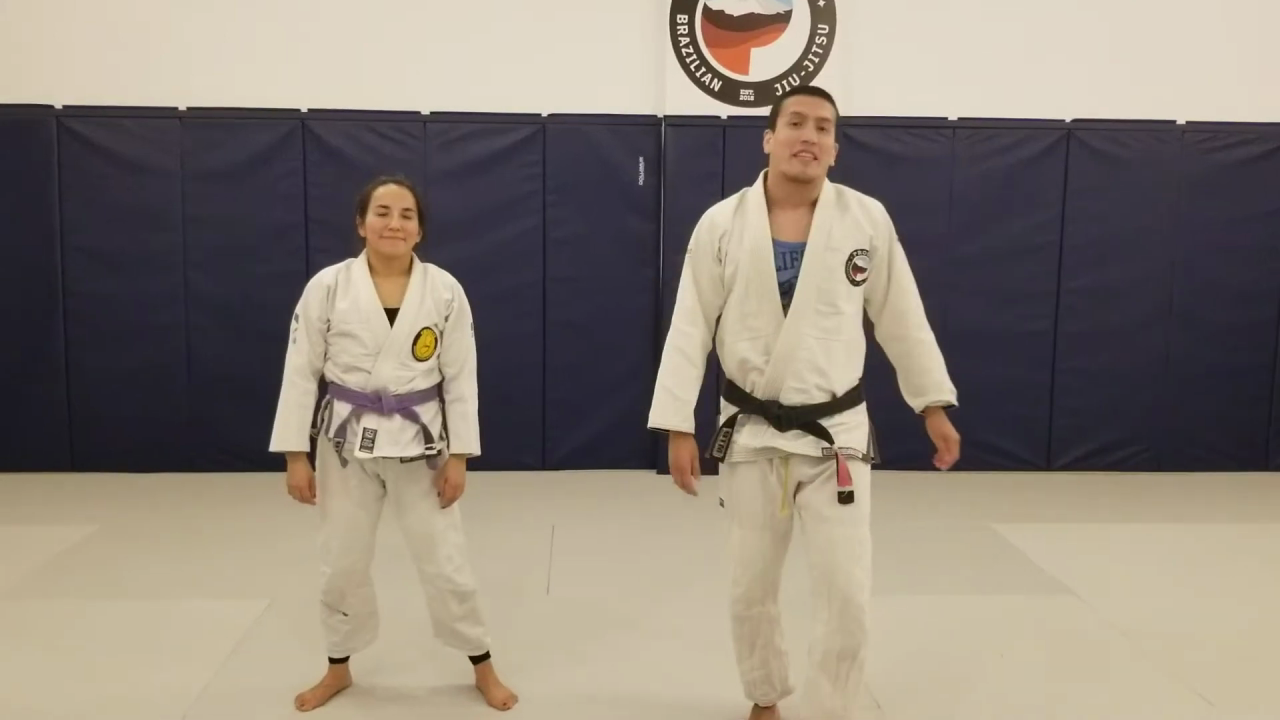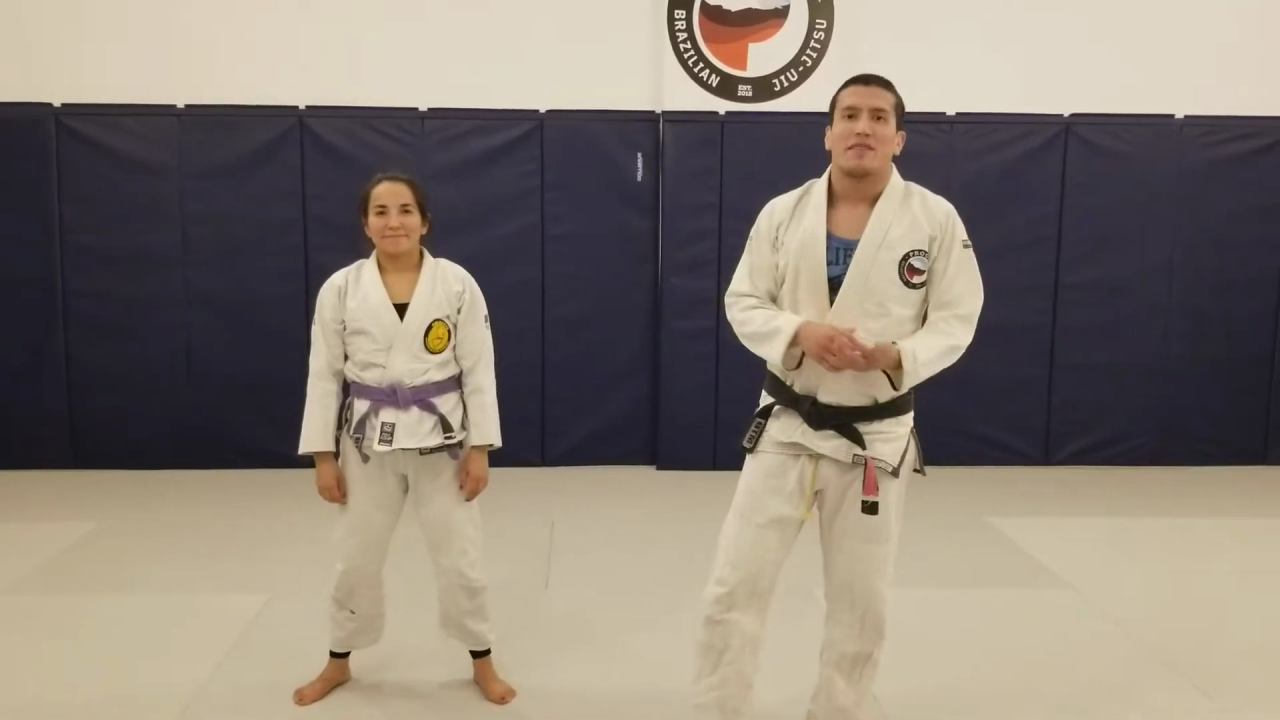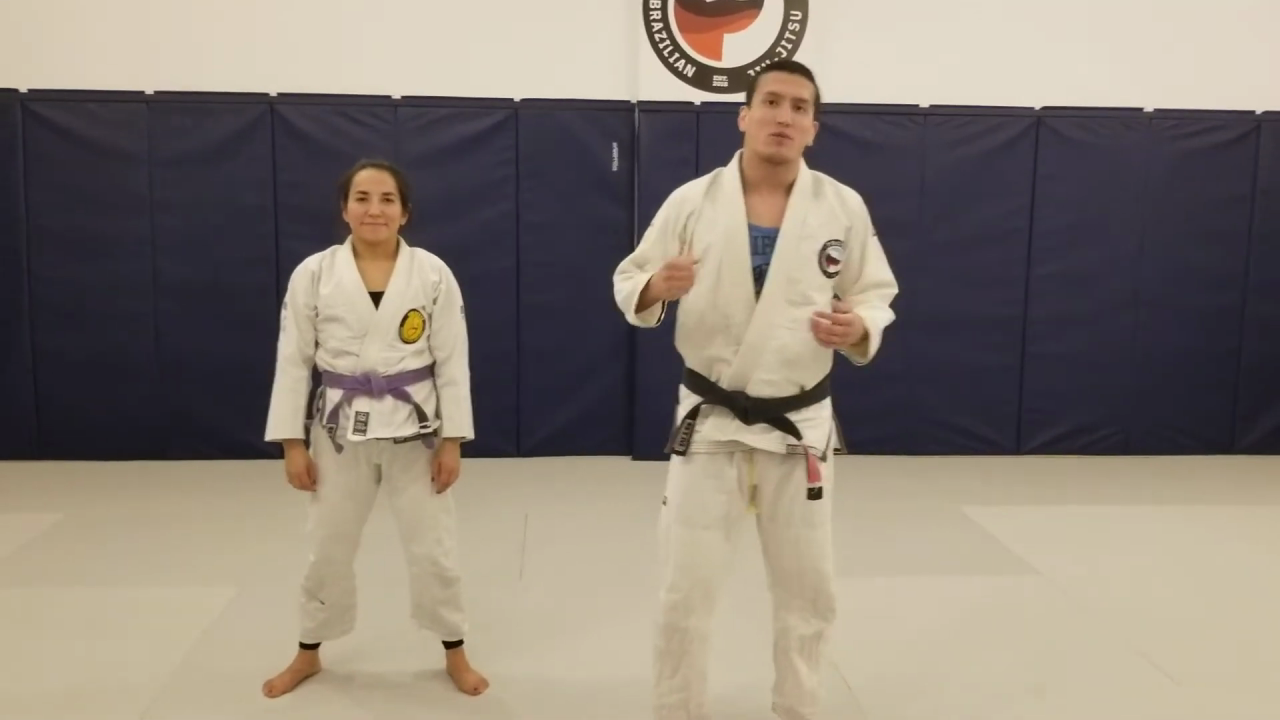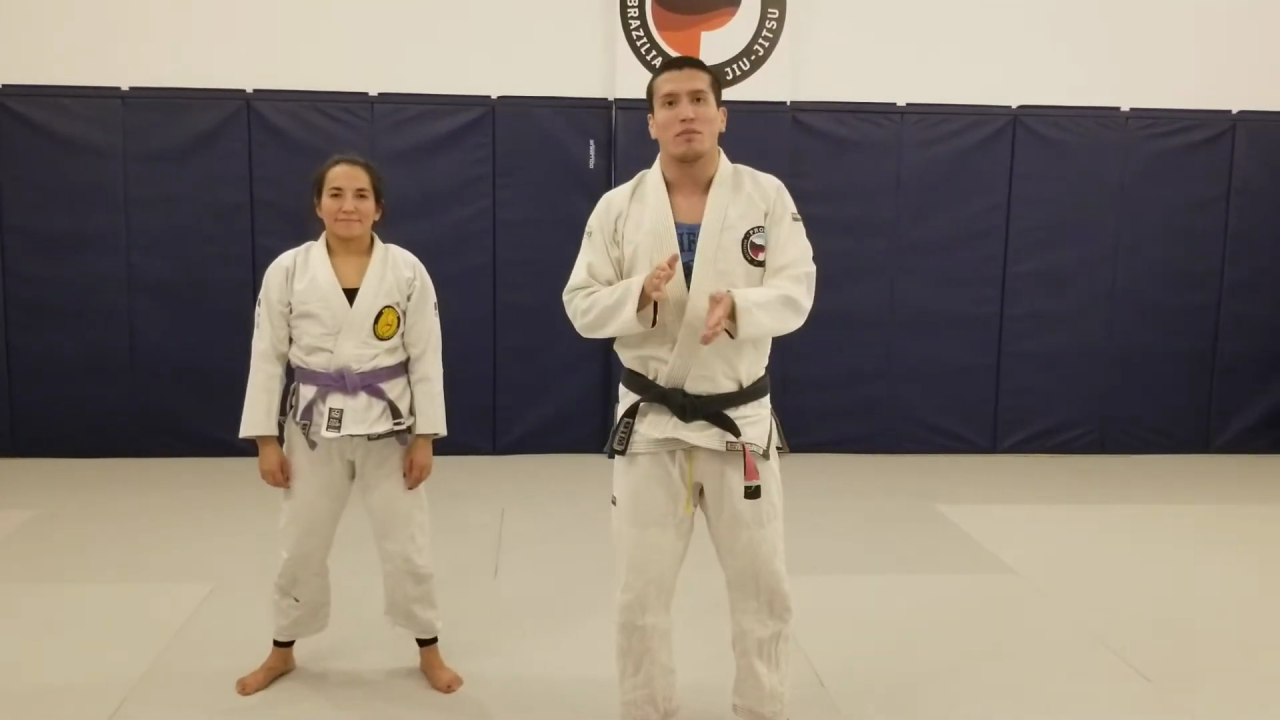
dt=1s
person 1, frame 1
left shoulder: (867, 219)
right shoulder: (721, 223)
left elbow: (900, 318)
right elbow: (690, 327)
left wrist: (933, 404)
right wrist: (676, 426)
left hip: (837, 433)
right hip: (751, 432)
left knee: (844, 595)
right knee: (751, 588)
person 1, frame 2
left shoulder: (935, 218)
right shoulder: (783, 213)
left elbow: (956, 318)
right elbow: (743, 303)
left wrist: (895, 357)
right wrist: (800, 335)
left hip: (876, 438)
right hip: (785, 427)
left knee: (859, 605)
right knee: (734, 589)
person 1, frame 3
left shoulder: (843, 206)
right shoulder: (691, 201)
left elbow: (876, 293)
right elbow: (628, 284)
left wrist: (861, 329)
right wrist: (653, 286)
left hip: (800, 425)
right hip: (710, 423)
left knee: (807, 587)
right knee: (685, 590)
person 1, frame 4
left shoulder: (767, 194)
right shoulder: (618, 207)
left elbow: (795, 294)
right elbow: (583, 307)
left wrist: (733, 305)
right wrist: (642, 292)
left hip: (740, 421)
right hip: (650, 421)
left knee: (762, 586)
right knee: (642, 591)
person 2, frame 1
left shoulder: (444, 290)
right shoulder: (327, 286)
left elbow: (460, 378)
right elbow: (300, 372)
left wrist: (459, 456)
right wrist: (295, 454)
left hip: (420, 443)
right hip: (347, 444)
left knee: (446, 562)
right knee: (342, 562)
left ankle: (482, 665)
right ankle: (339, 668)
person 2, frame 2
left shoulder: (457, 284)
right shoulder: (340, 289)
left elbow: (479, 370)
right elbow: (323, 375)
left wrist: (479, 449)
right wrist: (323, 456)
left hip: (441, 438)
right hip: (368, 440)
left knee: (459, 557)
right knee: (355, 558)
left ankle: (482, 661)
right ankle: (338, 661)
person 2, frame 3
left shoulder: (432, 273)
right shoulder: (313, 274)
left elbow: (452, 361)
right elbow: (293, 361)
left wrist: (453, 441)
right wrist: (293, 442)
left hip: (414, 427)
right hip: (341, 429)
left knee: (433, 546)
right knee: (328, 547)
left ankle: (455, 652)
right ankle: (309, 652)
person 2, frame 4
left shoulder: (406, 270)
right shoulder: (287, 270)
left elbow: (426, 358)
right elbow: (267, 357)
left wrist: (425, 437)
right wrist: (266, 439)
left hip: (388, 424)
right hip: (315, 426)
left knee: (406, 545)
right knee: (301, 546)
left ankle: (429, 650)
right ankle: (282, 651)
